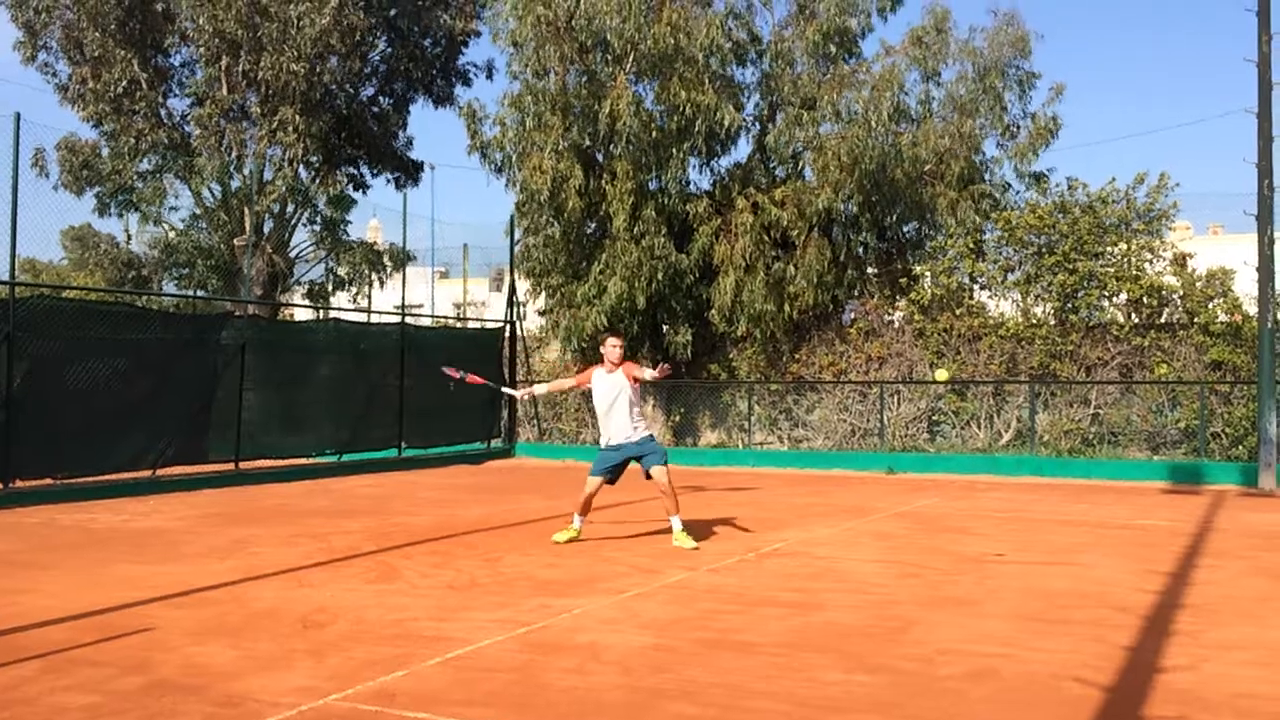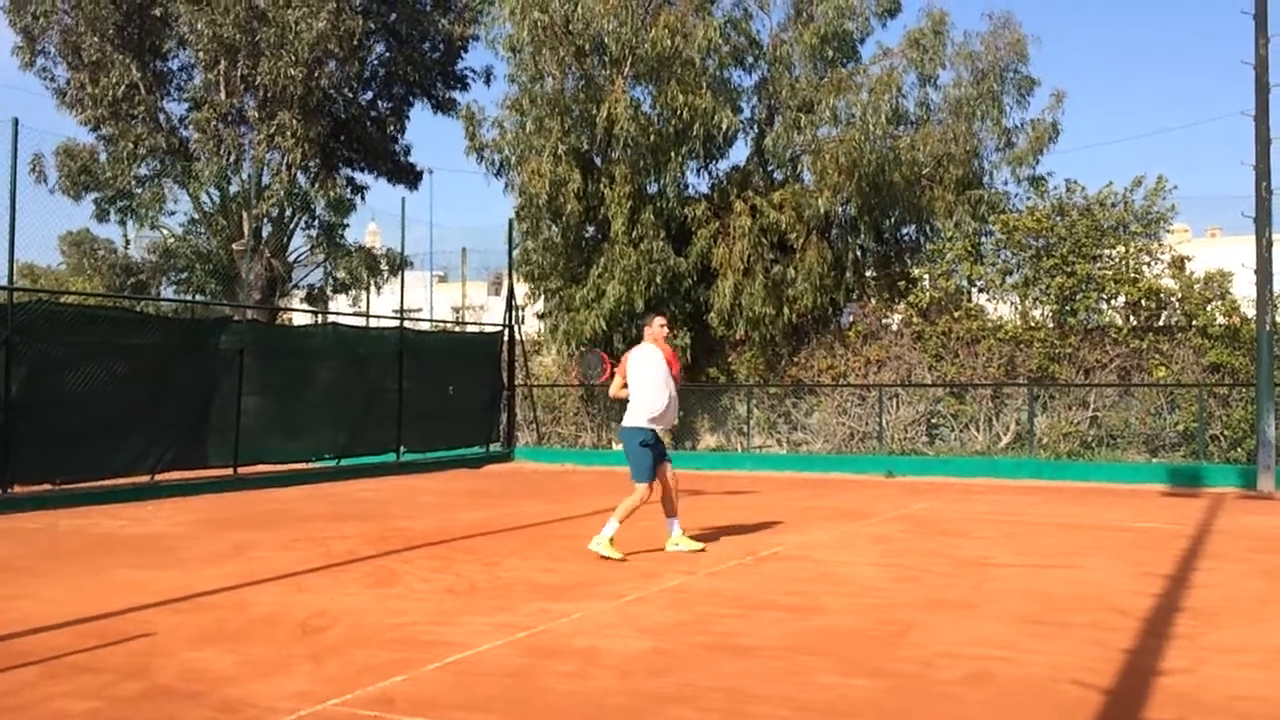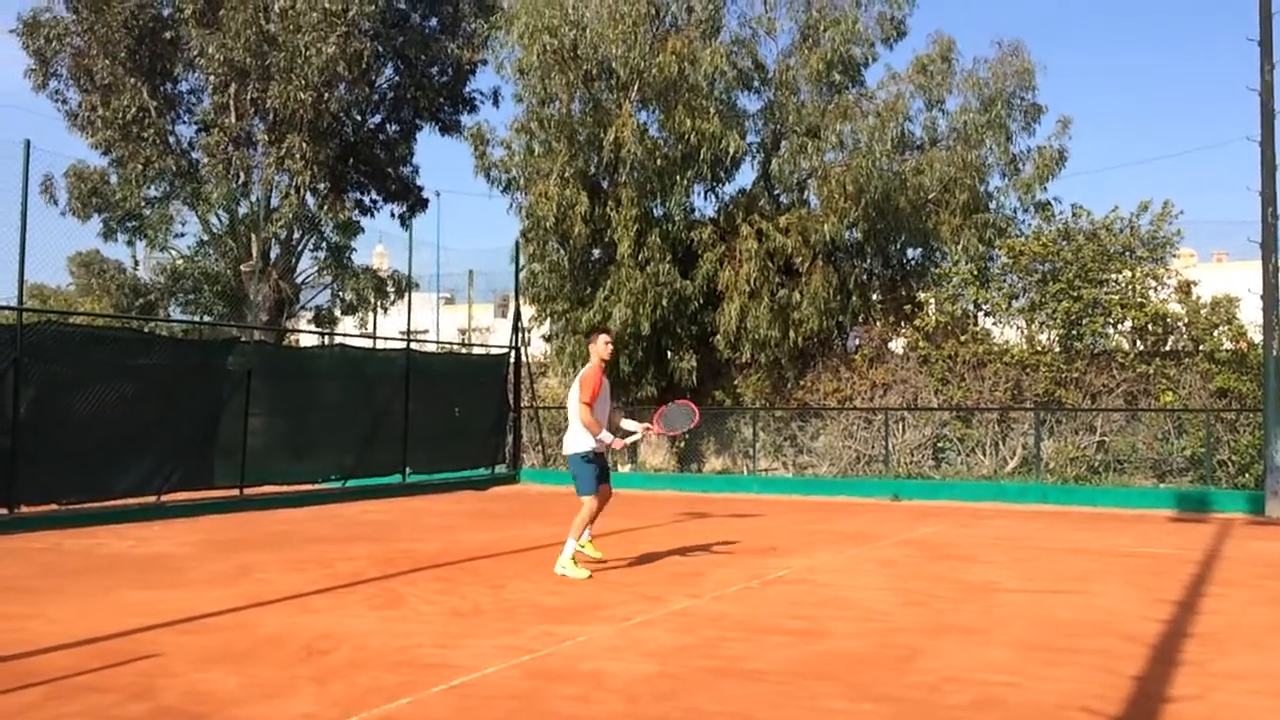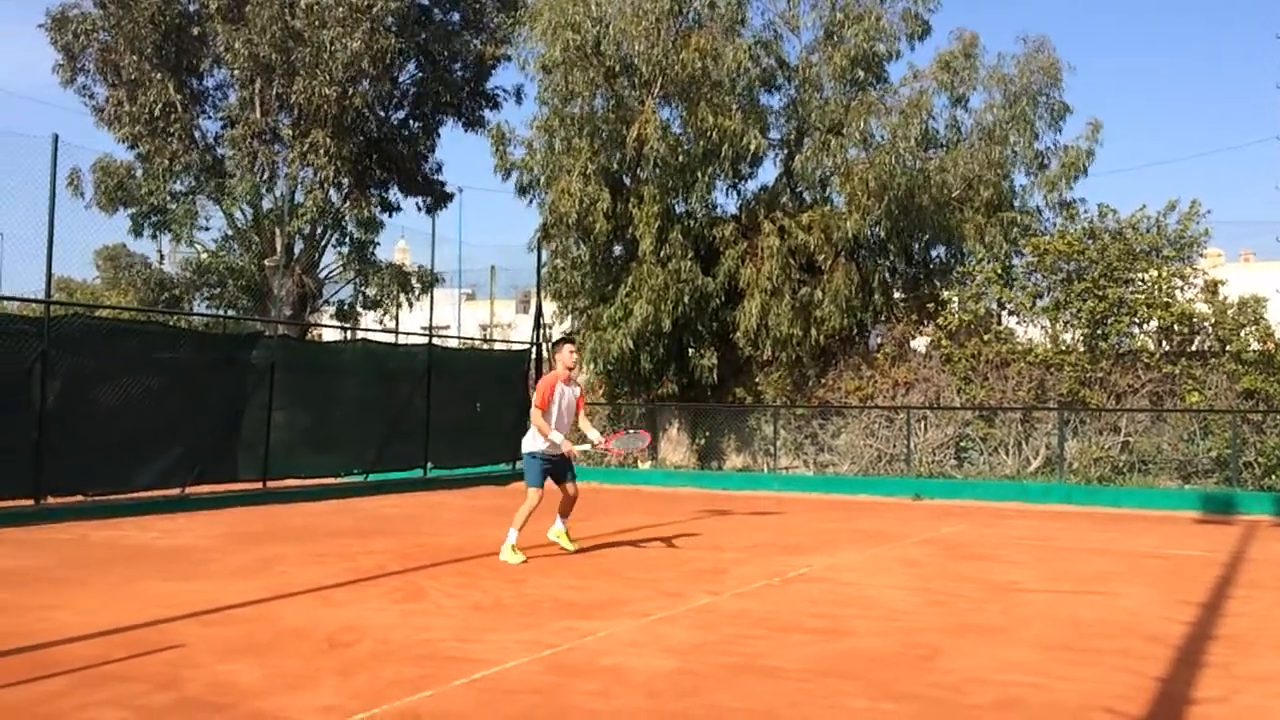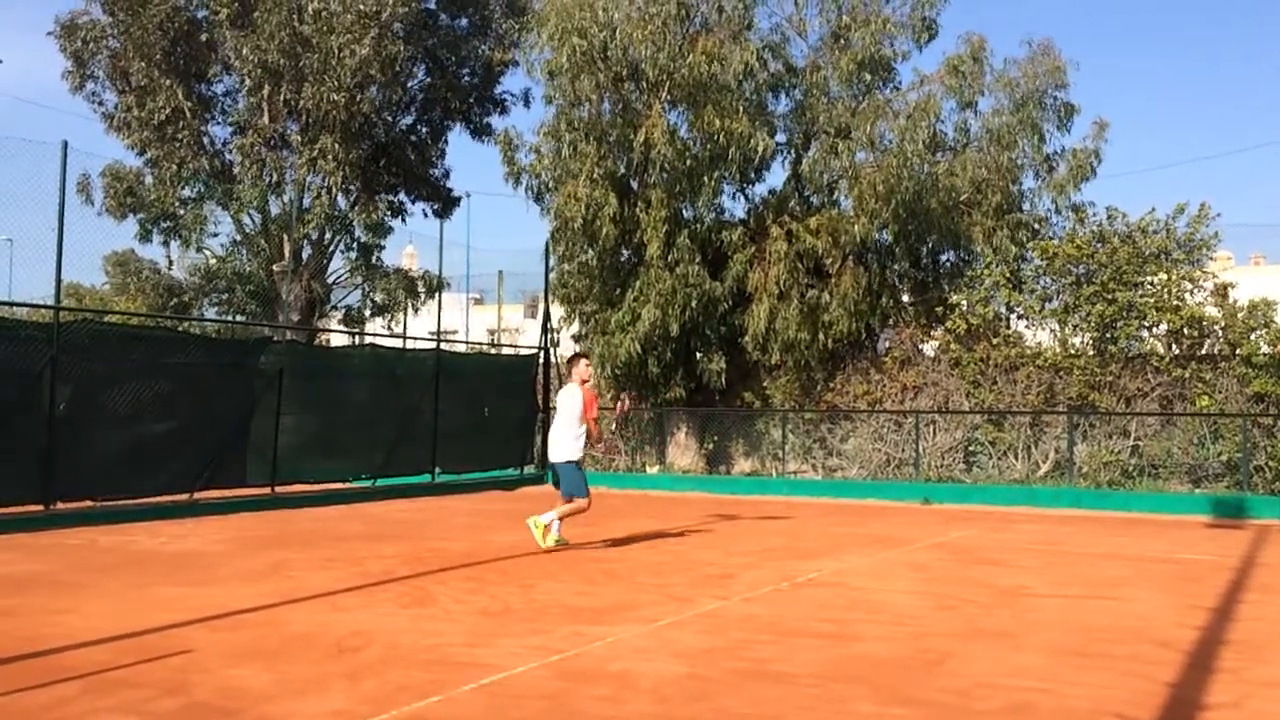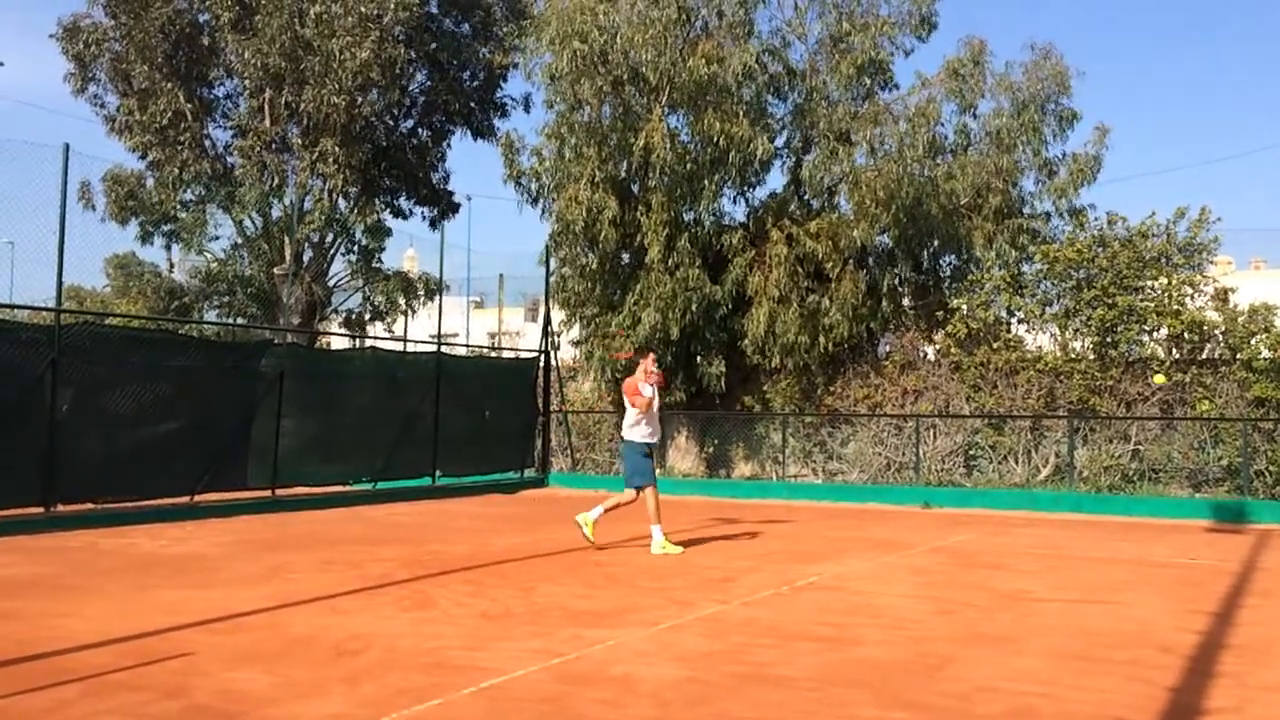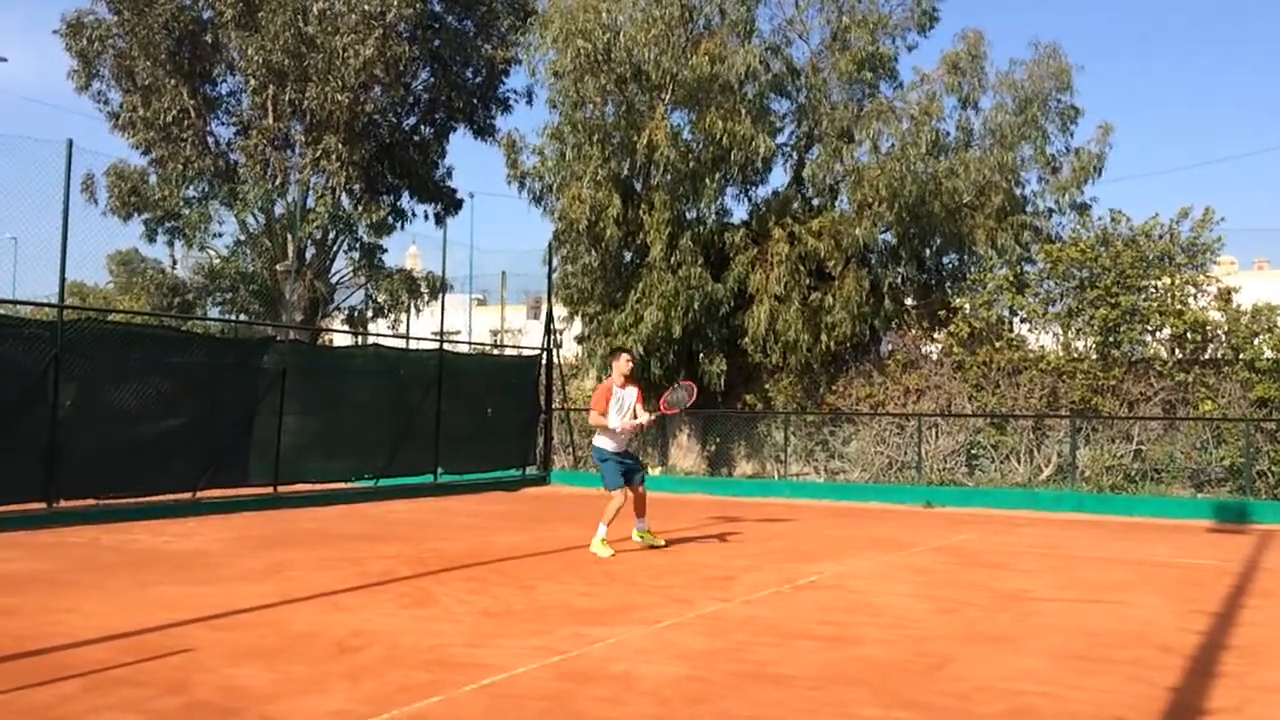
dt=0.7s
person 1, frame 1
left shoulder: (627, 368)
right shoulder: (594, 374)
left elbow: (643, 374)
right elbow: (568, 383)
left wrist: (654, 373)
right wrist: (534, 389)
left hip: (640, 439)
right hip: (611, 444)
left knee: (664, 482)
right knee: (589, 489)
left ankle: (679, 532)
right ankle: (574, 527)
person 1, frame 2
left shoulder: (630, 355)
right shoulder: (664, 353)
left elbow: (614, 391)
right elbow: (673, 380)
left hip: (648, 432)
right hip: (638, 431)
left knee: (668, 480)
right knee: (643, 492)
left ankle: (676, 537)
right ankle: (602, 539)
person 1, frame 3
left shoulder: (602, 378)
right shoulder: (589, 375)
left elbow: (611, 415)
right elbow: (584, 416)
left wrist: (638, 426)
right wrist: (610, 438)
left hip: (594, 449)
right hip: (580, 449)
left knee: (605, 495)
right knee: (590, 505)
left ankle: (583, 539)
right ankle: (566, 559)
person 1, frame 4
left shoulder: (575, 386)
right shoulder: (548, 382)
left elbow: (581, 418)
right elbow: (536, 419)
left wrist: (595, 436)
right wrist: (561, 441)
left hip: (558, 451)
right hip: (536, 449)
left knee: (572, 492)
right knee: (534, 497)
left ankle: (558, 530)
right ankle: (509, 545)
person 1, frame 5
left shoulder: (563, 392)
right shoulder: (588, 394)
right elbow: (594, 433)
left wrist: (587, 434)
right wrist: (597, 440)
left hip: (555, 454)
right hip: (567, 456)
left knee: (569, 495)
right knee: (582, 504)
left ankle: (554, 534)
right ankle: (541, 520)
person 1, frame 6
left shoulder: (652, 379)
right shoulder: (630, 385)
left elbow: (658, 377)
right elbow: (644, 407)
left wrist: (653, 373)
right wrist: (649, 385)
left hip: (647, 444)
right hip: (635, 445)
left knee: (632, 494)
right knee: (650, 491)
left ankle: (589, 517)
right ankle: (658, 541)
person 1, frame 7
left shoulder: (634, 388)
right shoulder: (605, 388)
left elbow: (641, 415)
right elbow: (593, 420)
left wrist: (648, 417)
right wrist: (619, 424)
left hip: (624, 450)
right hip: (604, 449)
left knee: (639, 491)
right knee: (620, 495)
left ankle: (641, 532)
right ankle: (599, 540)
